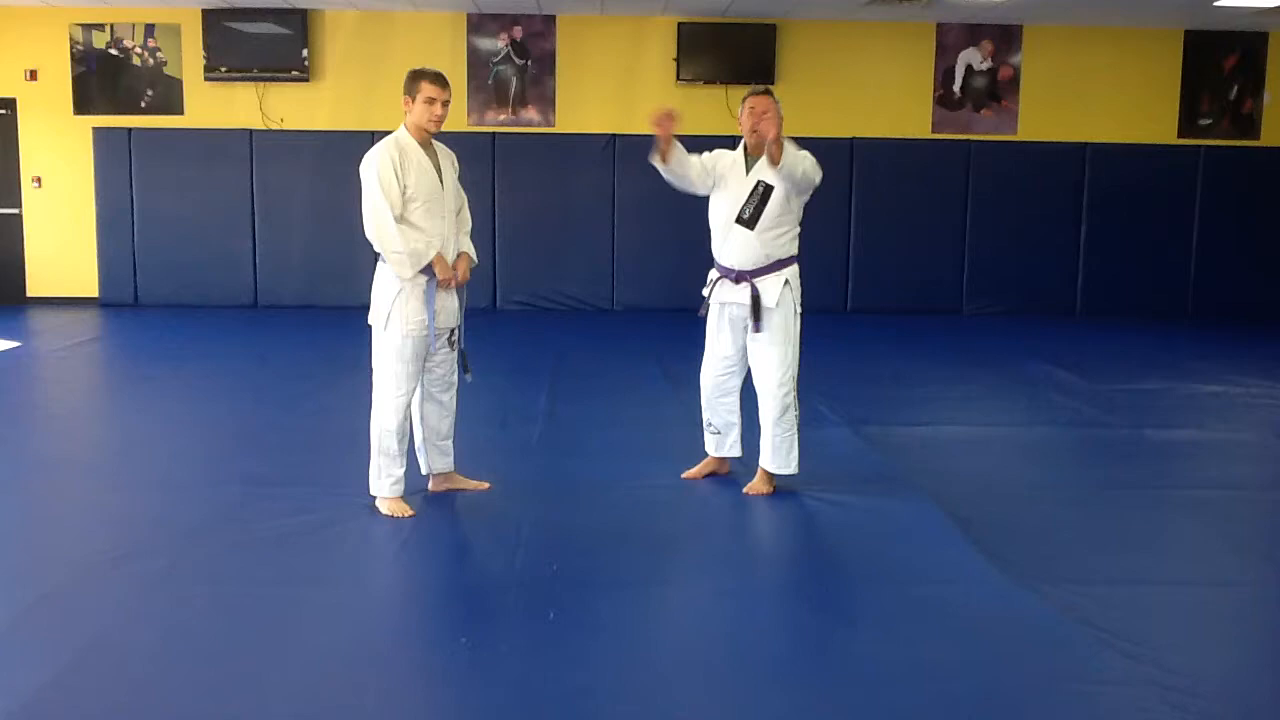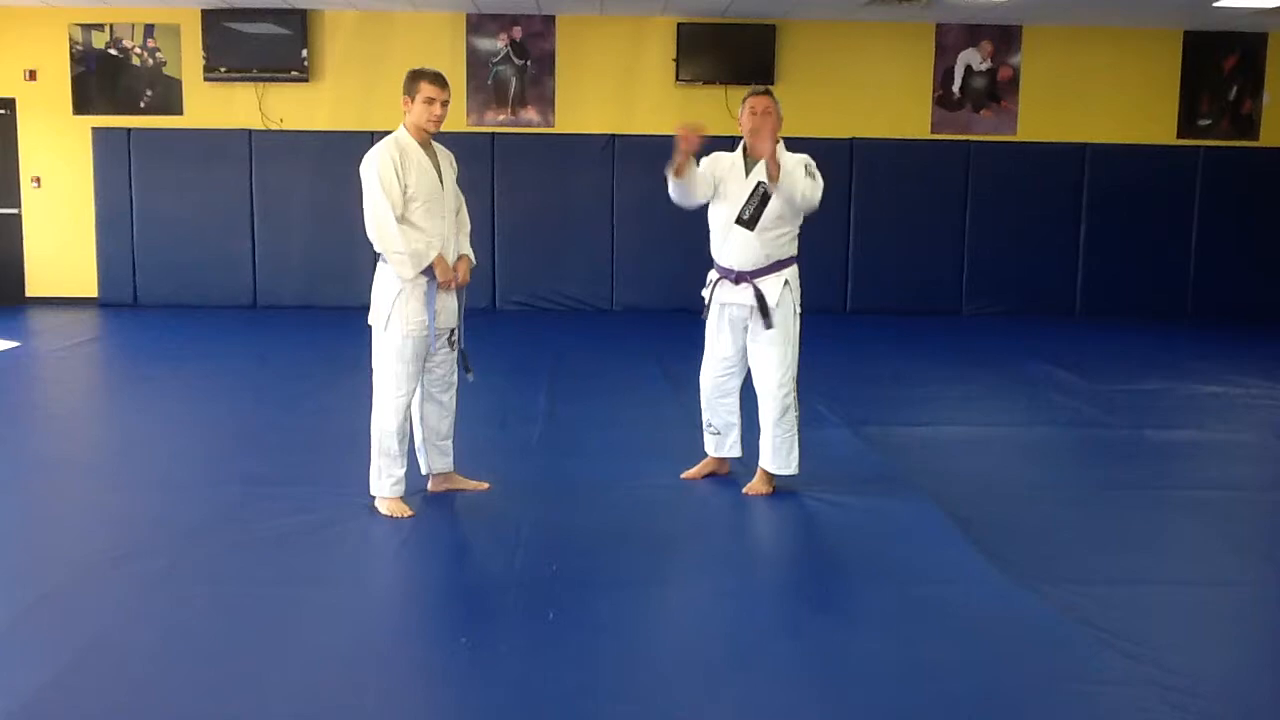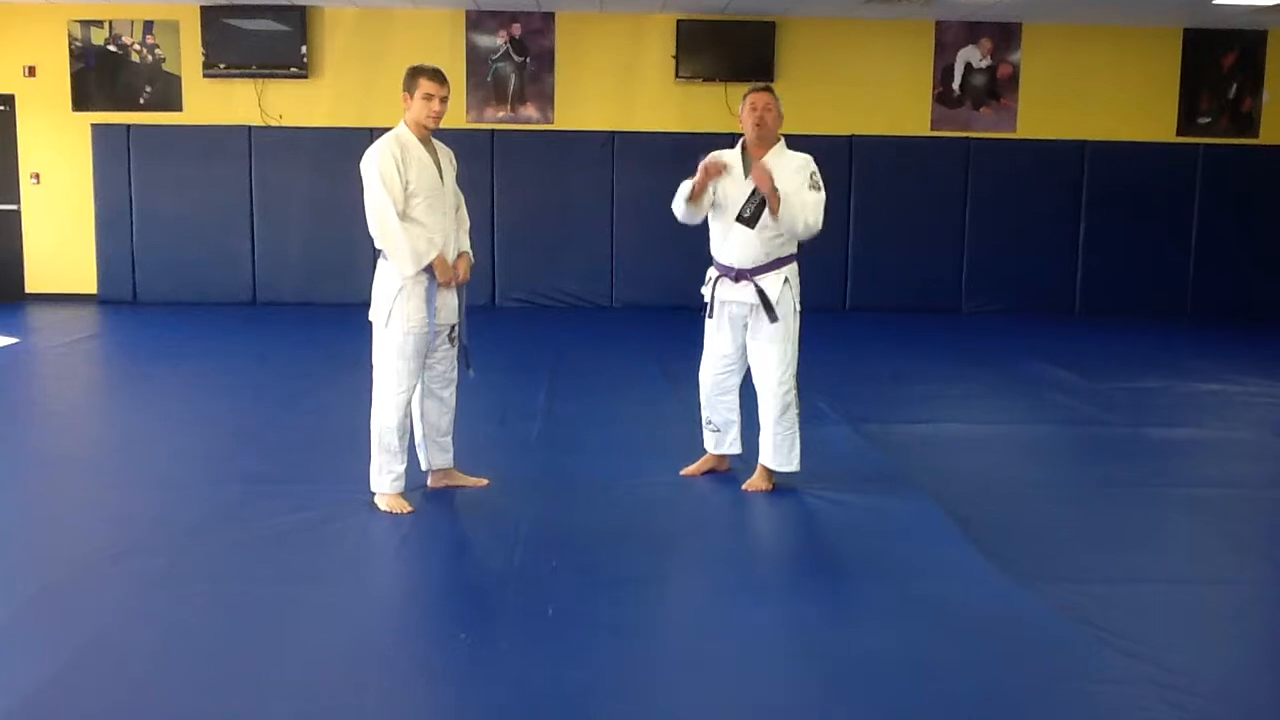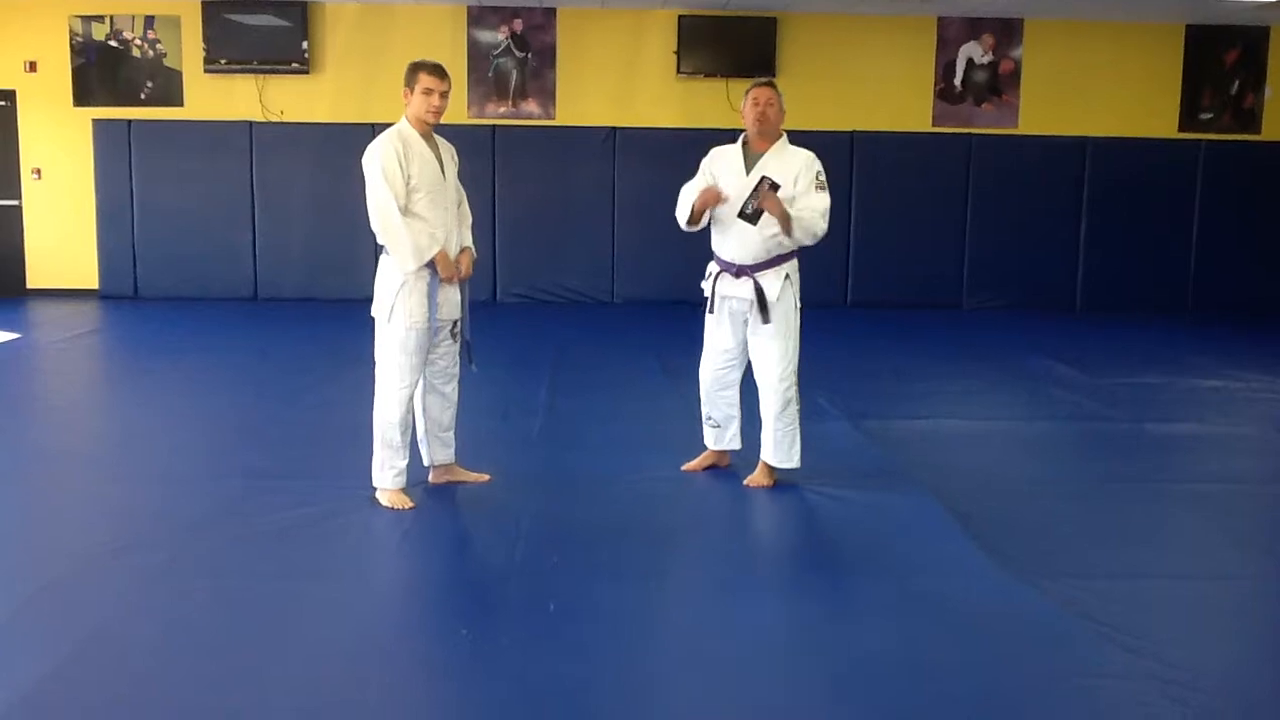
dt=0.1s
person 1, frame 1
left shoulder: (446, 157)
right shoulder: (385, 156)
left elbow: (459, 212)
right elbow: (380, 226)
left wrist: (464, 254)
right wrist: (432, 260)
left hip: (443, 289)
right hip: (404, 288)
left knee: (441, 385)
right knee: (395, 392)
left ankle: (441, 470)
right ankle: (386, 489)
person 1, frame 2
left shoulder: (444, 157)
right shoulder: (385, 156)
left elbow: (457, 213)
right elbow: (382, 227)
left wrist: (463, 257)
right wrist: (433, 262)
left hip: (443, 289)
right hip: (404, 288)
left knee: (441, 385)
right knee: (395, 393)
left ankle: (440, 471)
right ankle: (386, 489)
person 1, frame 3
left shoulder: (444, 154)
right shoulder: (385, 152)
right elbow: (386, 224)
left wrist: (463, 255)
right wrist: (433, 260)
left hip: (443, 286)
right hip: (404, 284)
left knee: (441, 382)
right knee: (396, 389)
left ankle: (440, 467)
right ankle: (386, 485)
person 1, frame 4
left shoulder: (445, 149)
right shoulder: (387, 148)
right elbow: (388, 219)
left wrist: (465, 250)
right wrist: (435, 256)
left hip: (445, 281)
right hip: (407, 280)
left knee: (443, 377)
right knee: (398, 384)
left ankle: (442, 462)
right ankle: (388, 481)
person 2, frame 1
left shoulder: (795, 162)
right shoulder: (718, 161)
left elbow: (804, 176)
right elbow: (684, 174)
left wrist: (777, 146)
right wrist: (666, 141)
left hip: (774, 289)
right hip: (725, 288)
left knee: (775, 382)
right knee: (716, 377)
left ankle: (768, 469)
right ankle: (719, 455)
person 2, frame 2
left shoulder: (797, 165)
right shoulder: (718, 164)
left elbow: (803, 198)
right elbow: (686, 191)
left wrist: (774, 165)
right wrist: (684, 156)
left hip: (773, 290)
right hip: (724, 288)
left knee: (775, 383)
right knee: (716, 377)
left ankle: (768, 468)
right ankle: (718, 456)
person 2, frame 3
left shoulder: (799, 165)
right shoulder: (719, 162)
left elbow: (807, 222)
right elbow: (685, 210)
left wrist: (772, 196)
right wrist: (699, 184)
left hip: (773, 287)
right hip: (724, 286)
left knee: (775, 380)
right knee: (715, 375)
left ankle: (768, 465)
right ankle: (719, 452)
person 2, frame 4
left shoulder: (802, 162)
right shoulder: (719, 158)
left elbow: (815, 225)
right elbow: (686, 214)
left wrist: (786, 217)
right wrist: (700, 203)
left hip: (774, 284)
right hip: (724, 282)
left knee: (776, 377)
right knee: (716, 371)
left ankle: (770, 461)
right ankle: (719, 447)
